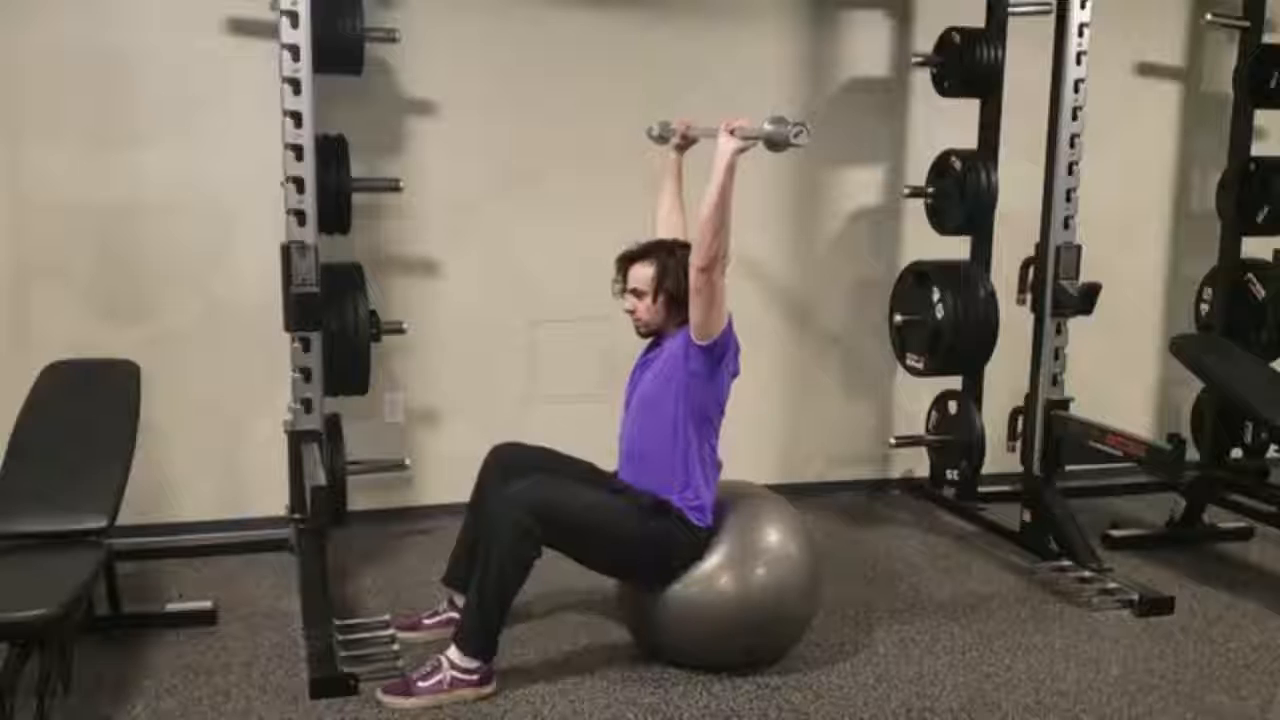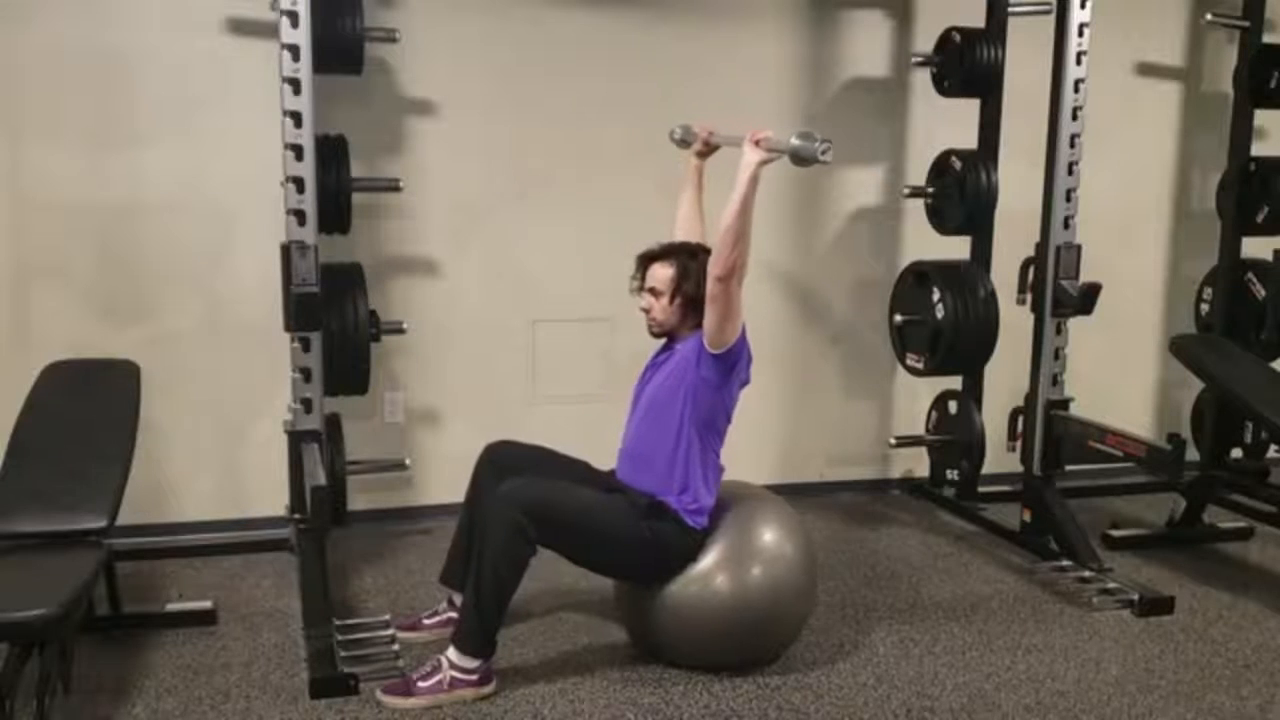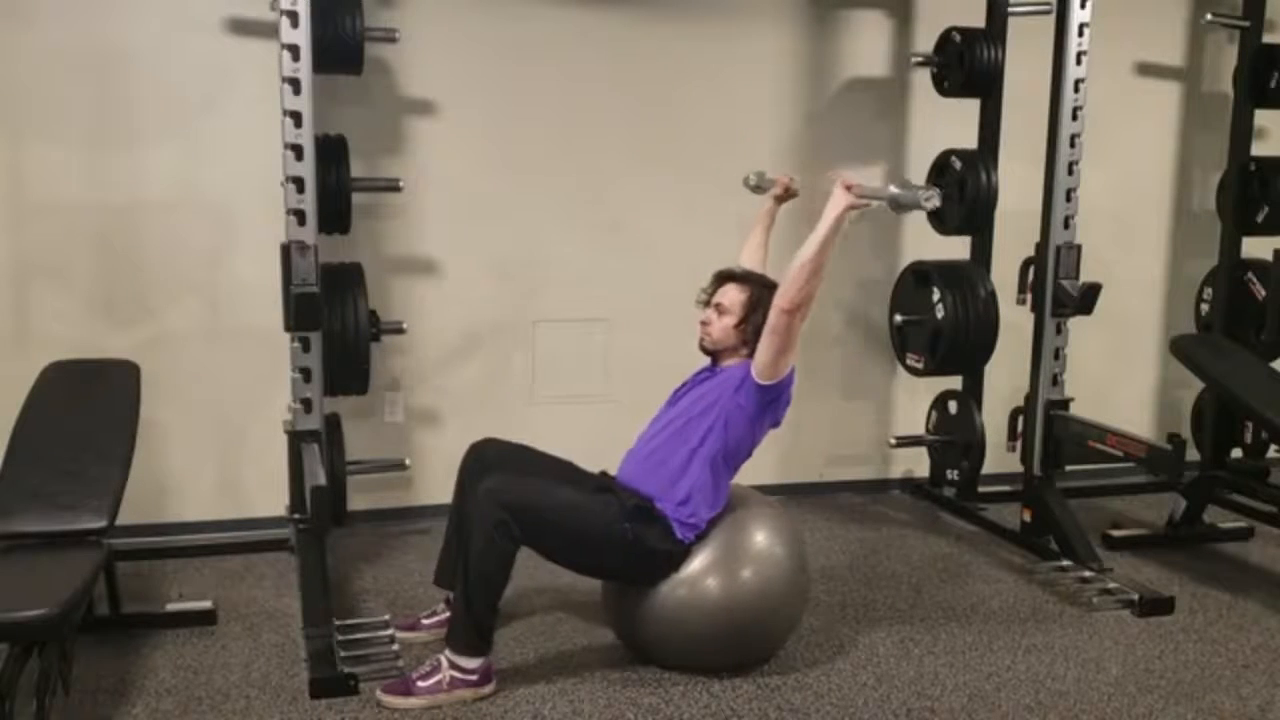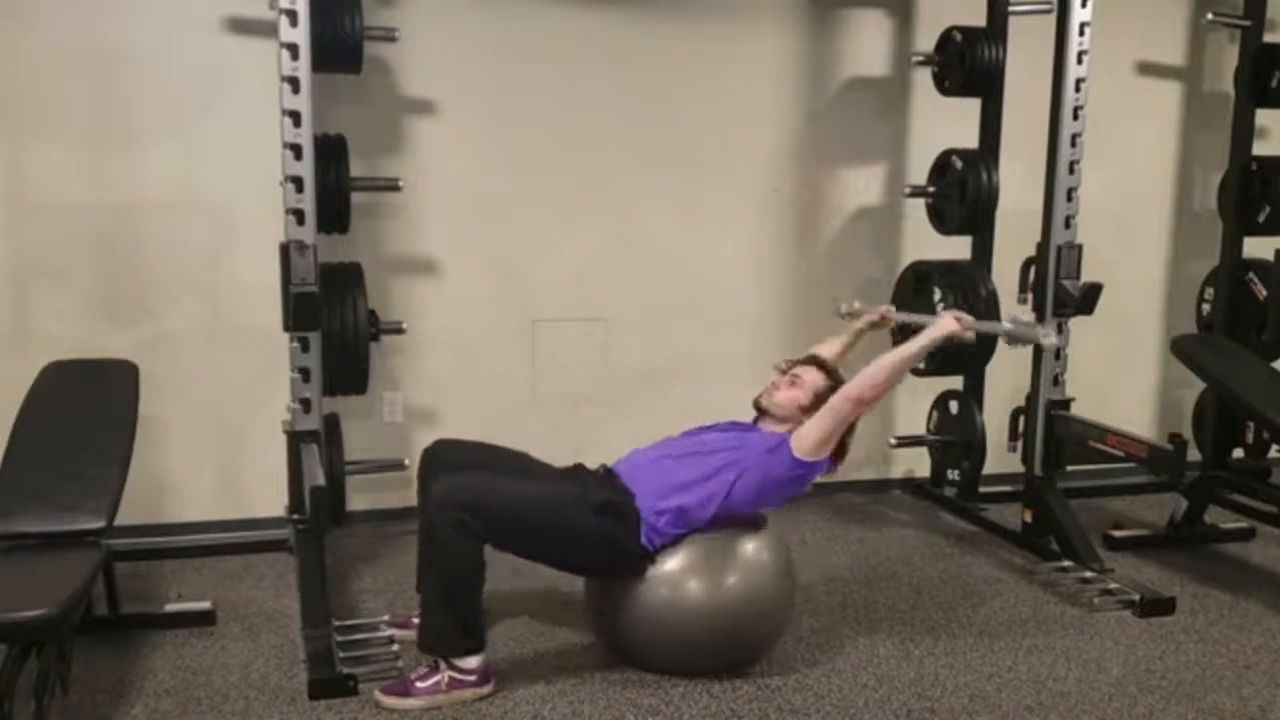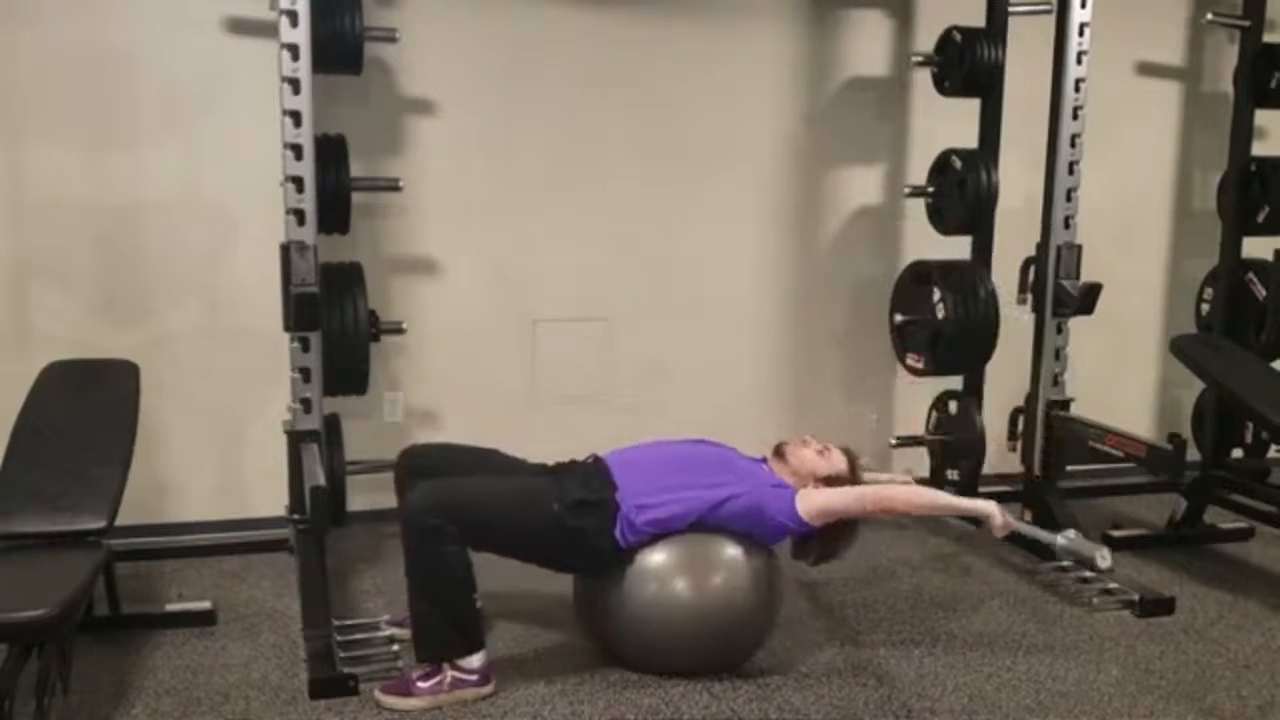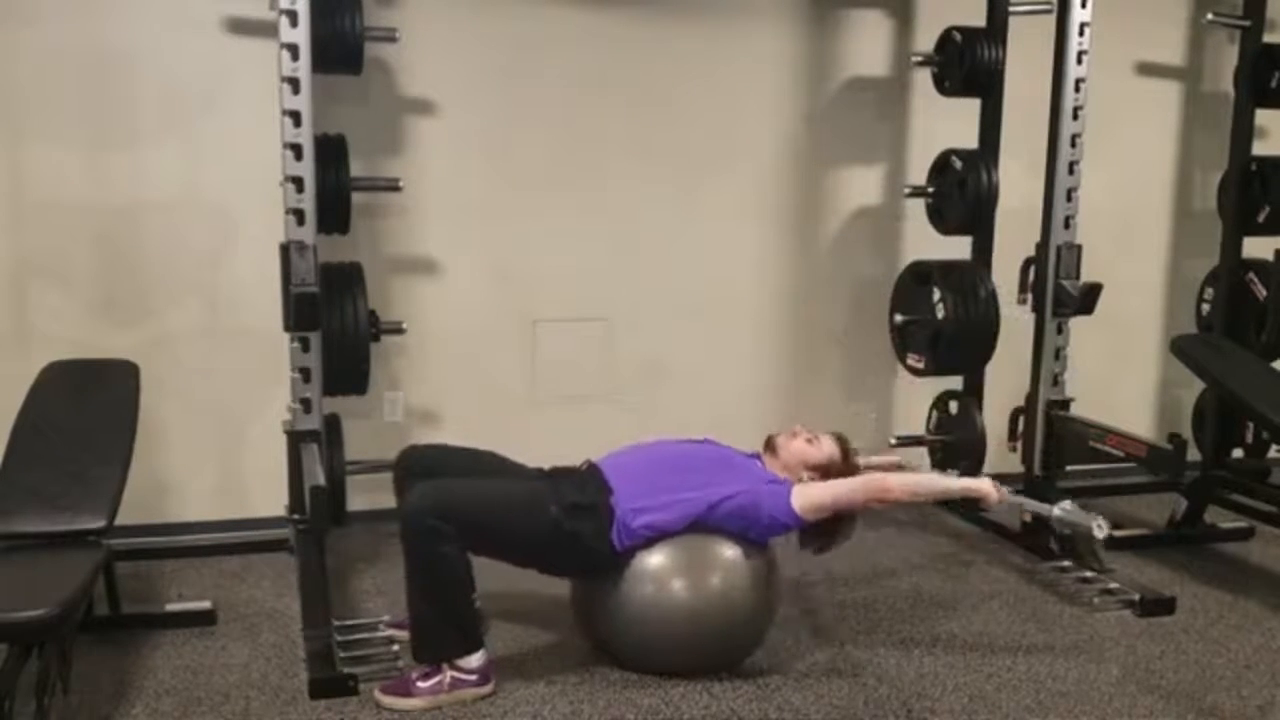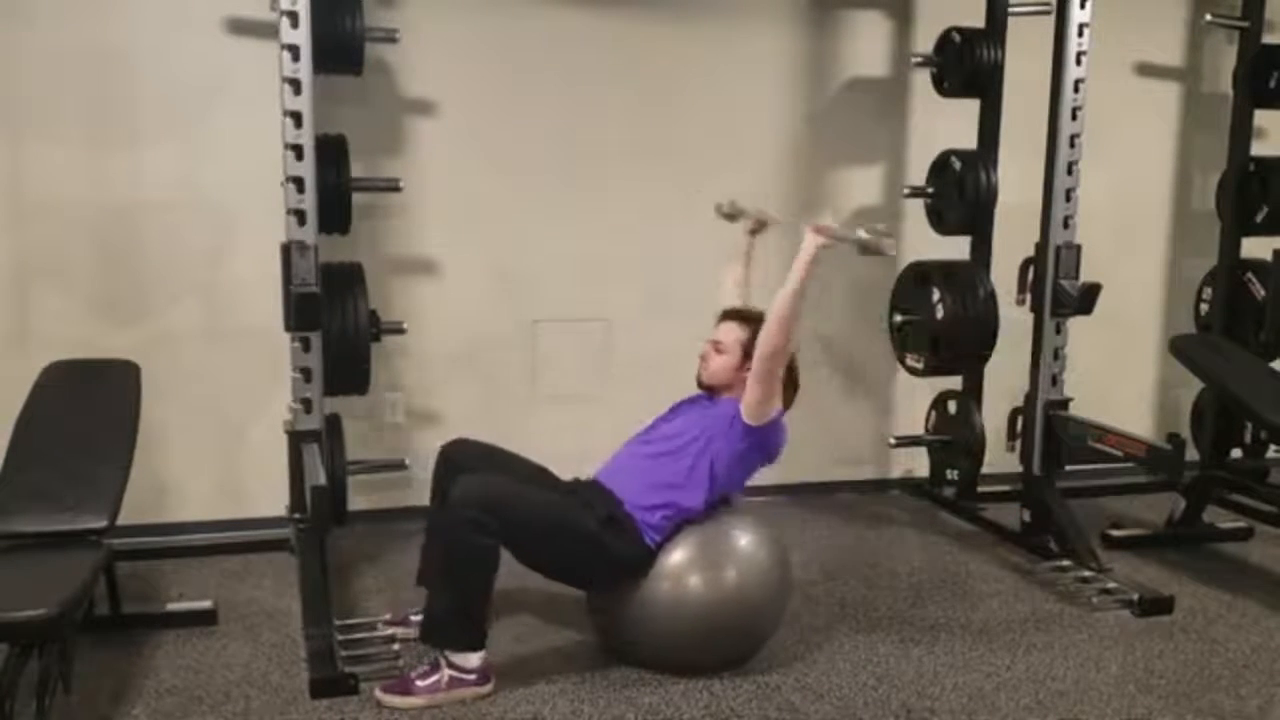
dt=0.7s
person 1, frame 1
left shoulder: (703, 350)
right shoulder: (664, 341)
left elbow: (705, 261)
right elbow: (669, 240)
left wrist: (725, 159)
right wrist: (673, 156)
left hip: (668, 529)
right hip: (634, 498)
left knee: (523, 503)
right knee: (508, 462)
left ankle: (469, 665)
right ankle: (462, 601)
person 1, frame 2
left shoulder: (715, 356)
right shoulder: (678, 344)
left elbow: (723, 270)
right elbow: (686, 245)
left wrist: (749, 171)
right wrist: (696, 163)
left hip: (663, 530)
right hip: (628, 496)
left knee: (516, 501)
right knee: (501, 461)
left ankle: (467, 665)
right ankle: (461, 602)
person 1, frame 3
left shoulder: (758, 385)
right shoulder: (719, 370)
left elbow: (788, 304)
right elbow: (745, 281)
left wrist: (833, 214)
right wrist: (771, 206)
left hip: (650, 535)
right hip: (618, 498)
left knee: (497, 498)
right knee: (487, 458)
left ankle: (467, 665)
right ankle: (458, 603)
person 1, frame 4
left shoulder: (788, 462)
right shoulder: (751, 435)
left elbow: (855, 397)
right elbow: (810, 366)
left wrist: (934, 334)
right wrist: (860, 327)
left hip: (614, 525)
right hip: (594, 488)
left knee: (452, 499)
right knee: (444, 459)
left ankle: (462, 666)
right ankle: (445, 608)
person 1, frame 5
left shoulder: (782, 505)
right shoulder: (761, 472)
left elbow: (877, 499)
left wrist: (979, 505)
left hip: (589, 521)
right hip: (582, 480)
left knee: (429, 508)
right knee: (419, 464)
left ankle: (460, 664)
right ankle: (446, 610)
person 1, frame 6
left shoulder: (777, 501)
right shoulder: (753, 470)
left elbow: (874, 488)
left wrist: (968, 483)
left hip: (585, 524)
right hip: (574, 487)
left knee: (427, 508)
right knee: (418, 466)
left ankle: (459, 664)
right ankle: (446, 616)
person 1, frame 7
left shoulder: (753, 427)
right shoulder: (708, 402)
left elbow: (772, 347)
right elbow: (735, 323)
left wrist: (806, 256)
right wrist: (747, 243)
left hip: (614, 541)
right hip: (585, 502)
left knee: (472, 499)
right knee: (461, 457)
left ankle: (462, 663)
right ankle: (445, 609)
